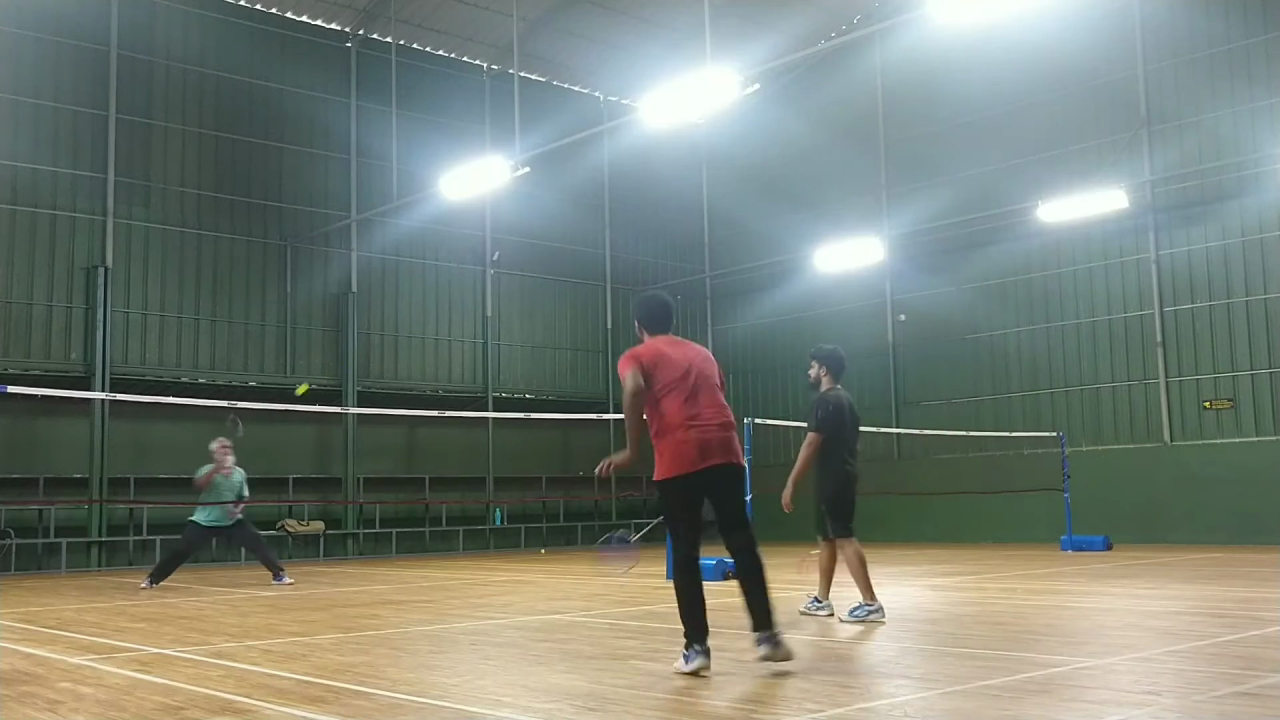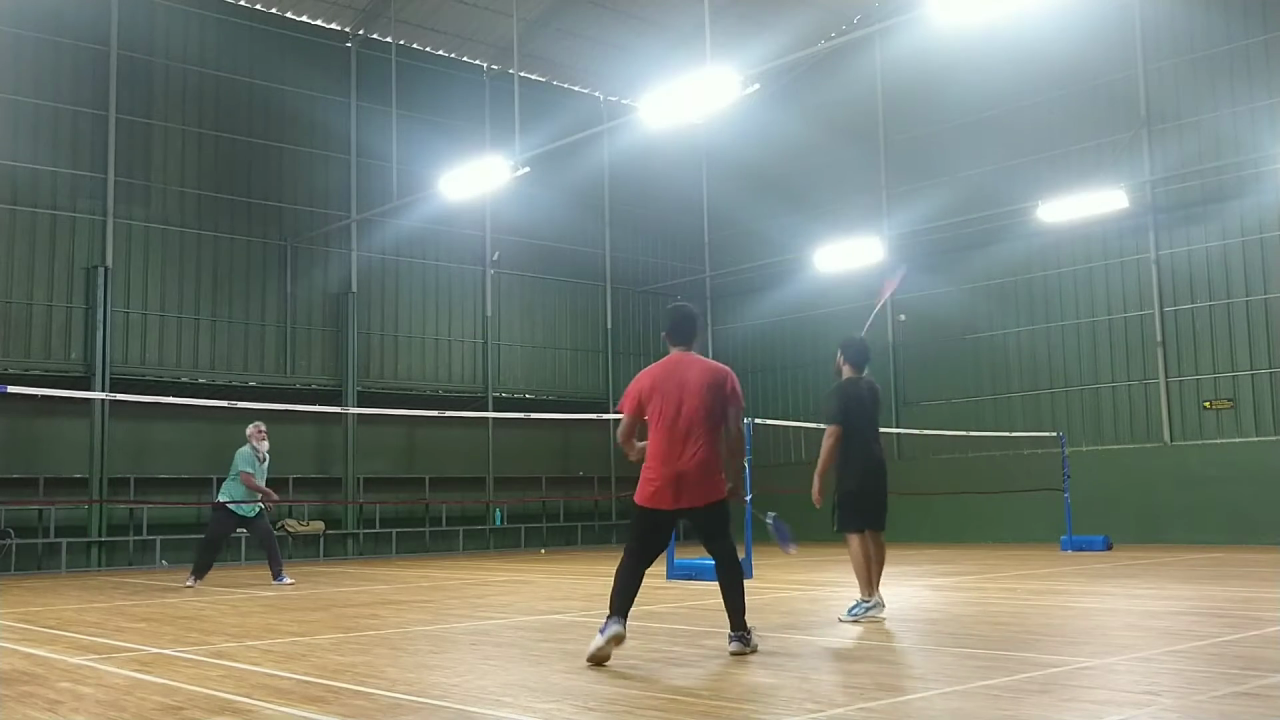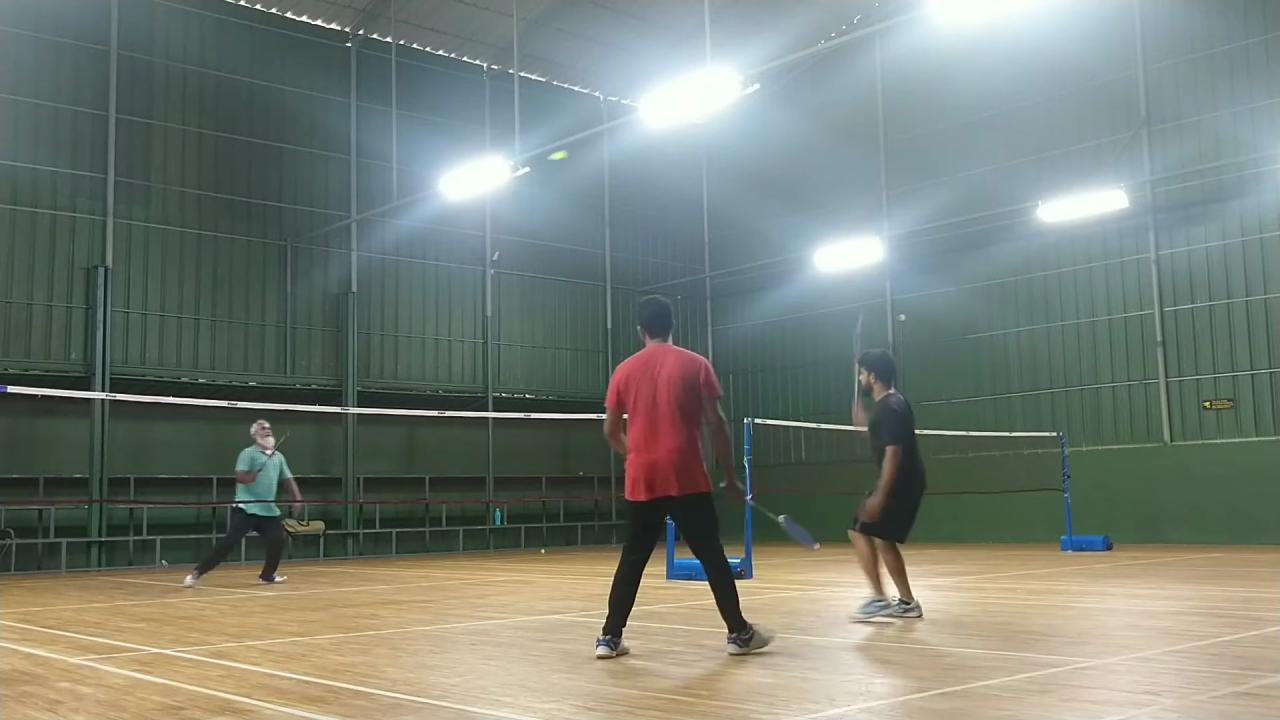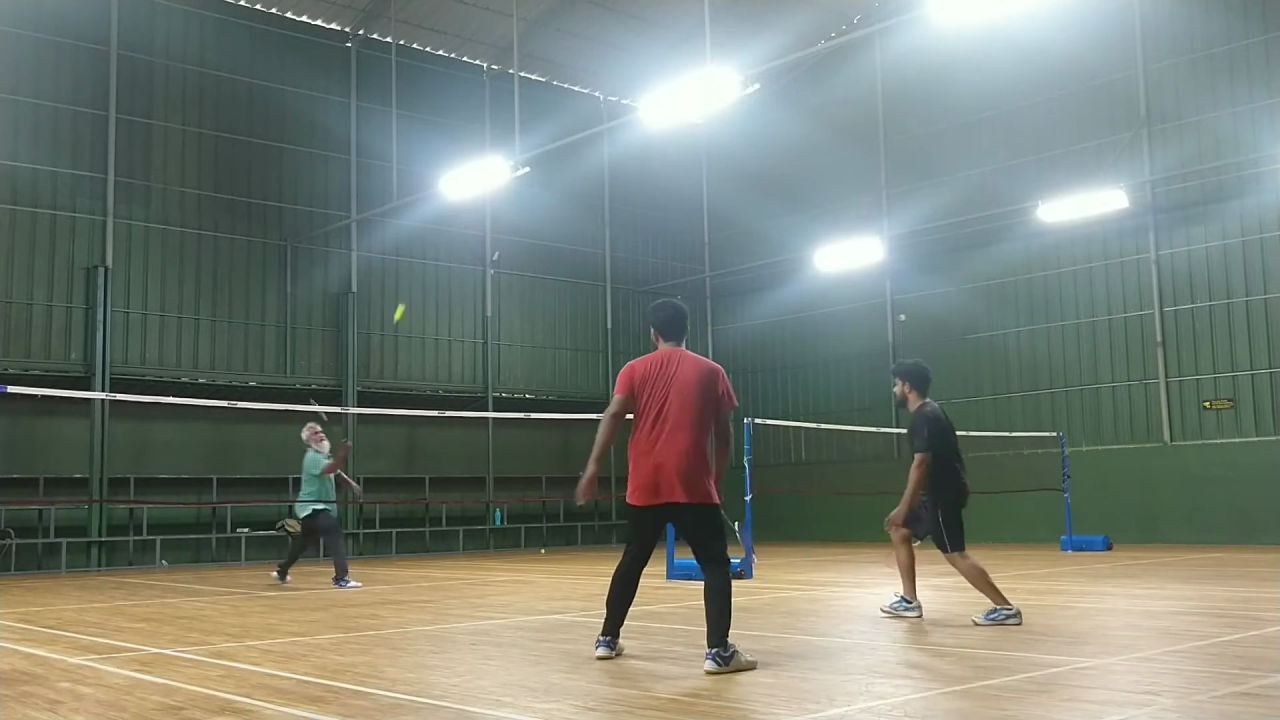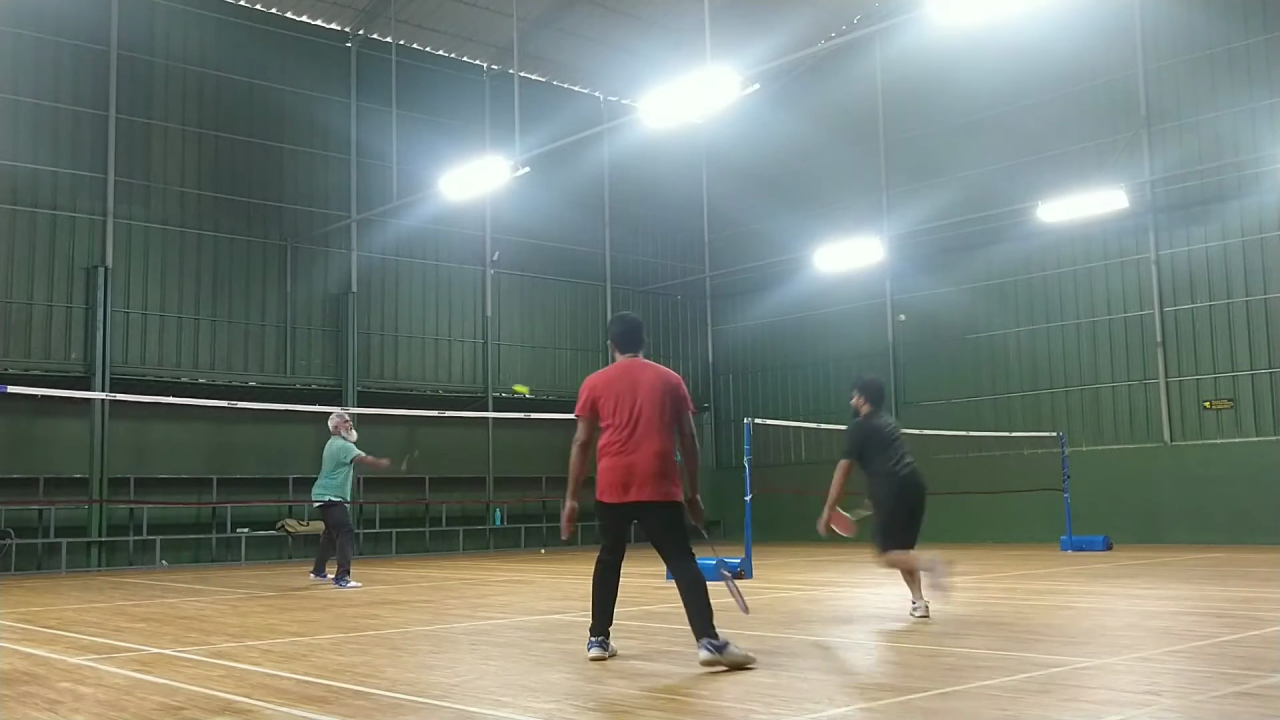
dt=0.5s
person 1, frame 1
left shoulder: (636, 357)
right shoulder: (701, 355)
left elbow: (633, 391)
left wrist: (631, 448)
left hip: (678, 460)
right hip: (724, 453)
left knee: (685, 552)
right knee: (742, 545)
left ankle: (696, 649)
right ankle: (765, 635)
person 1, frame 2
left shoulder: (646, 379)
right shoulder: (721, 375)
left elbow: (624, 437)
right elbow: (735, 435)
left wrist: (640, 450)
right wrist: (734, 478)
left hip: (658, 487)
right hip: (707, 486)
left knee: (634, 560)
right knee: (726, 557)
left ankle: (614, 622)
right ankle: (739, 634)
person 1, frame 3
left shoulder: (625, 371)
right shoulder: (696, 365)
left elbow: (611, 430)
right elbow: (716, 423)
right wrist: (728, 471)
left hip: (641, 480)
right hip: (686, 477)
left knee: (632, 558)
right knee: (711, 554)
left ankle: (610, 637)
right ankle: (738, 633)
person 1, frame 4
left shoulder: (635, 370)
right shoulder: (711, 372)
left elbow: (613, 416)
right elbow: (724, 435)
left wrist: (592, 466)
right wrist: (715, 479)
left hip: (644, 486)
right hip: (692, 485)
left knee: (632, 560)
right knee: (715, 564)
left ankle: (607, 639)
right ankle: (718, 651)
person 1, frame 5
left shoulder: (595, 383)
right shoulder: (669, 379)
left elbow: (582, 443)
right elbow: (687, 438)
left wrist: (572, 497)
right wrist: (693, 492)
left hip: (612, 485)
right hip: (660, 485)
left knee: (608, 558)
right knee: (682, 561)
left ankle: (599, 639)
right ankle: (709, 641)
person 2, frame 1
left shoulder: (824, 400)
right shoulder: (845, 400)
left elbow: (811, 445)
left wrist: (791, 483)
left hip: (832, 483)
right hip: (845, 479)
left knee: (844, 539)
right knee: (828, 539)
left ankle: (871, 603)
right ankle: (821, 600)
person 2, frame 2
left shoulder: (841, 391)
right shoulder: (871, 387)
left elbow: (832, 435)
left wrist: (817, 478)
left hip: (853, 474)
right hip: (876, 470)
left knee: (854, 533)
right knee: (873, 533)
left ankle: (867, 598)
right ankle: (873, 594)
person 2, frame 3
left shoulder: (889, 408)
right shoulder: (889, 404)
left elbow: (894, 453)
left wrist: (879, 495)
left hip: (898, 487)
right hip: (901, 486)
left knee: (860, 533)
right knee: (885, 541)
left ankle: (879, 598)
right ankle: (907, 601)
person 2, frame 4
left shoulder: (924, 417)
right shoulder: (929, 412)
left elbow: (920, 464)
right elbow: (948, 458)
left wrist: (903, 507)
left hip: (944, 494)
right hip: (937, 493)
left knee: (956, 556)
right knee: (899, 534)
left ankle: (1006, 608)
right ankle: (909, 601)
person 2, frame 5
left shoulder: (860, 426)
right shoulder: (888, 423)
left elbow: (842, 471)
left wrist: (827, 510)
right wrist: (879, 503)
left hip: (892, 491)
right hip: (913, 486)
left knee: (889, 556)
right knee: (901, 549)
left ankle: (930, 564)
right ankle: (919, 602)
